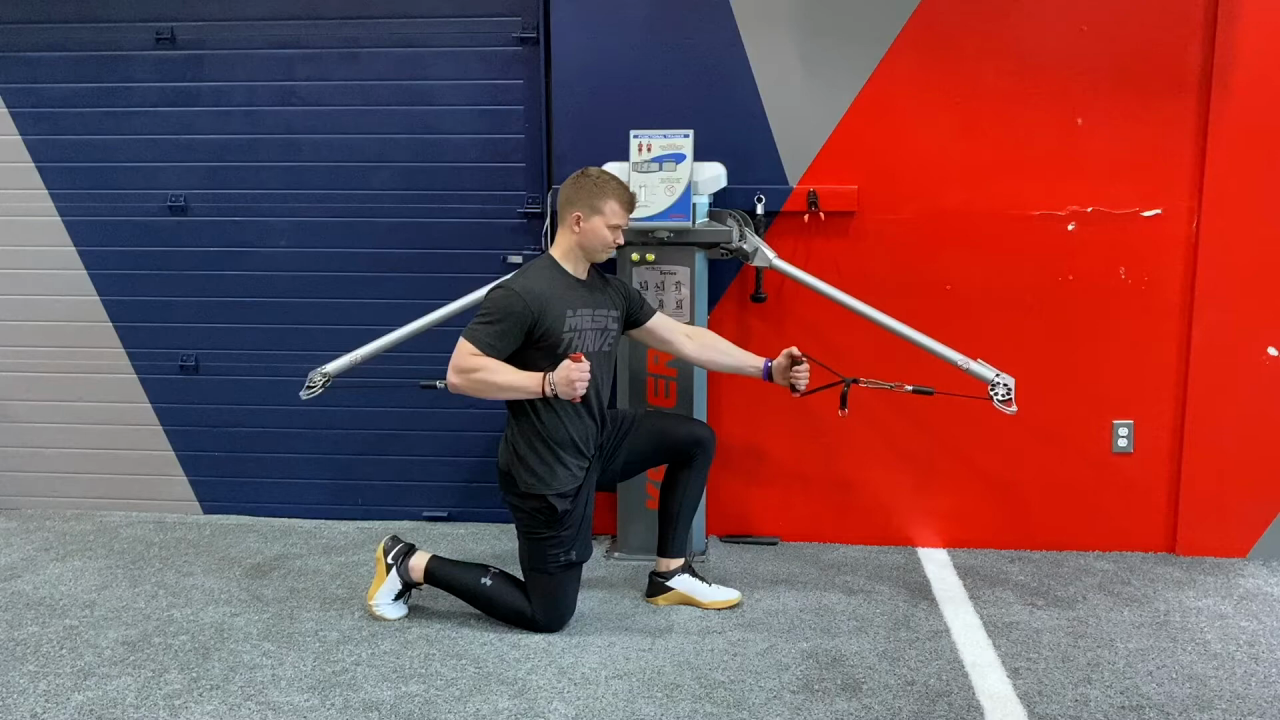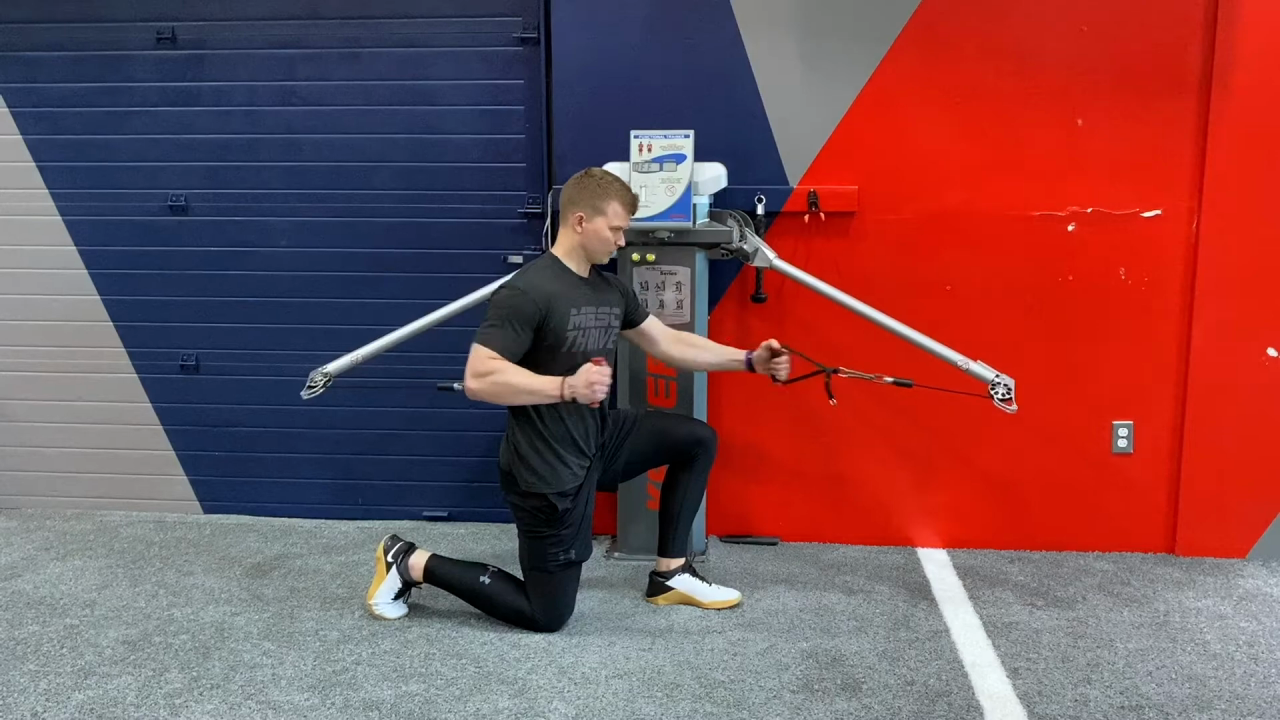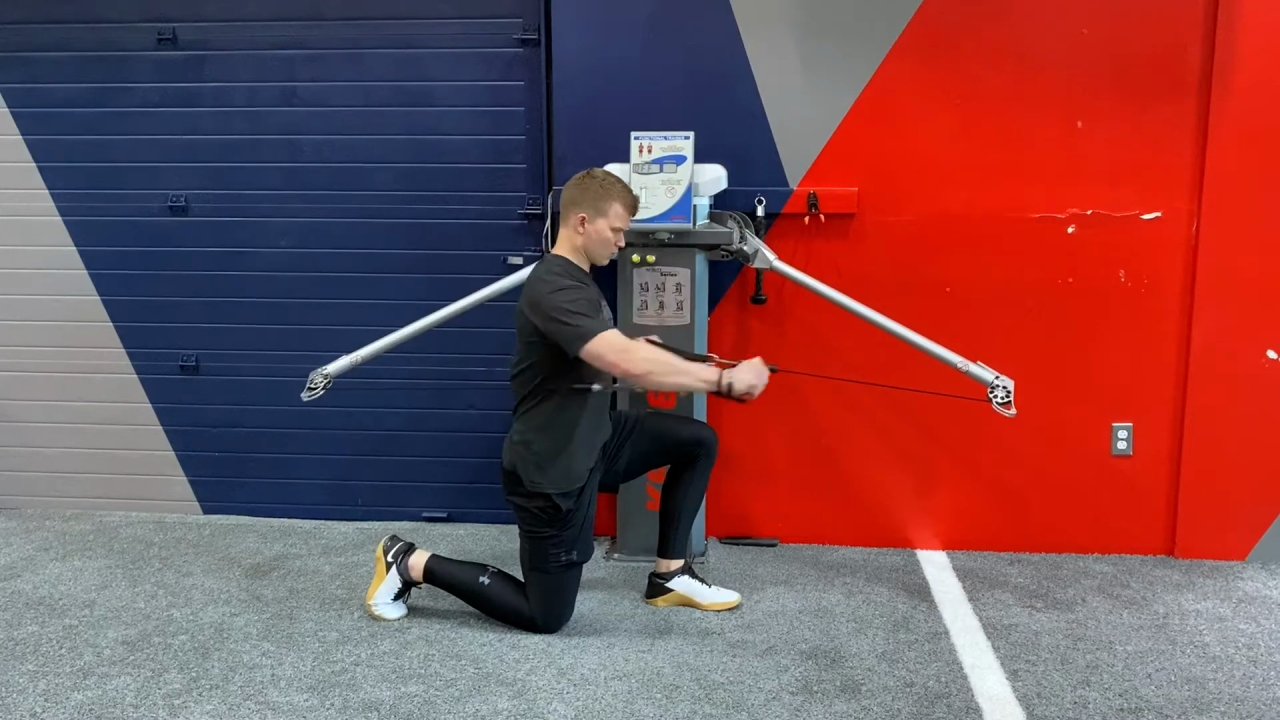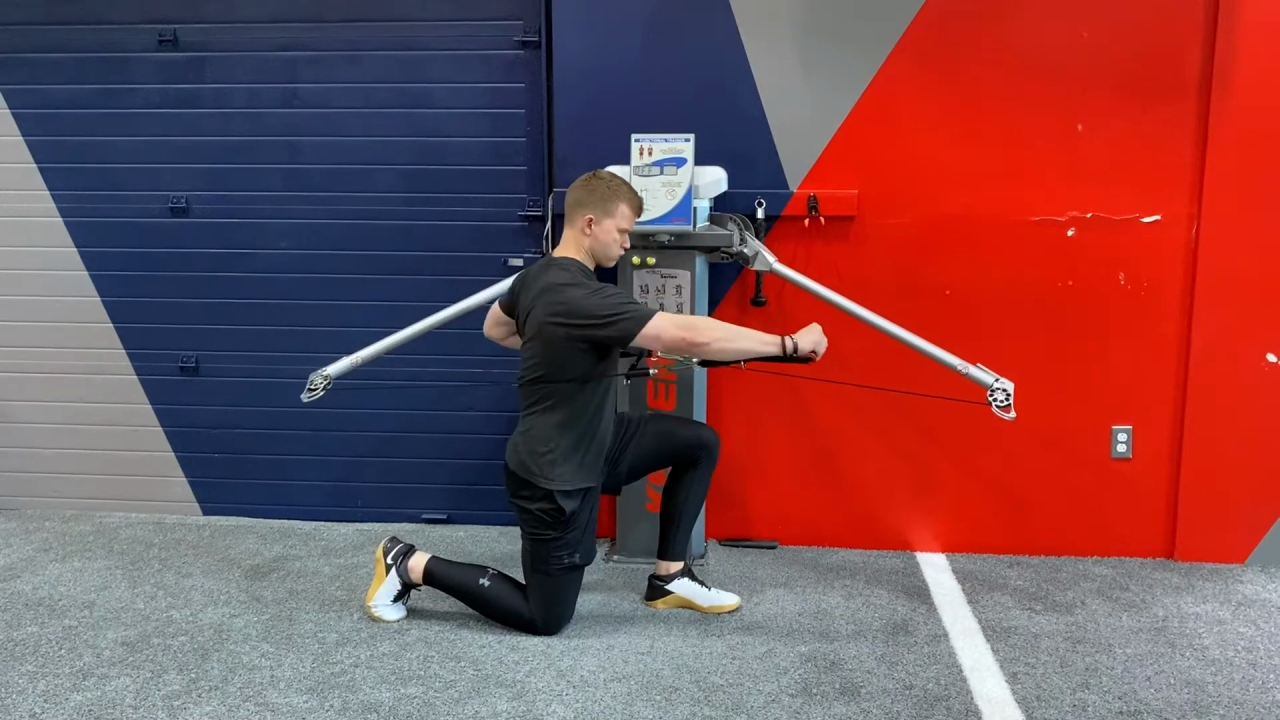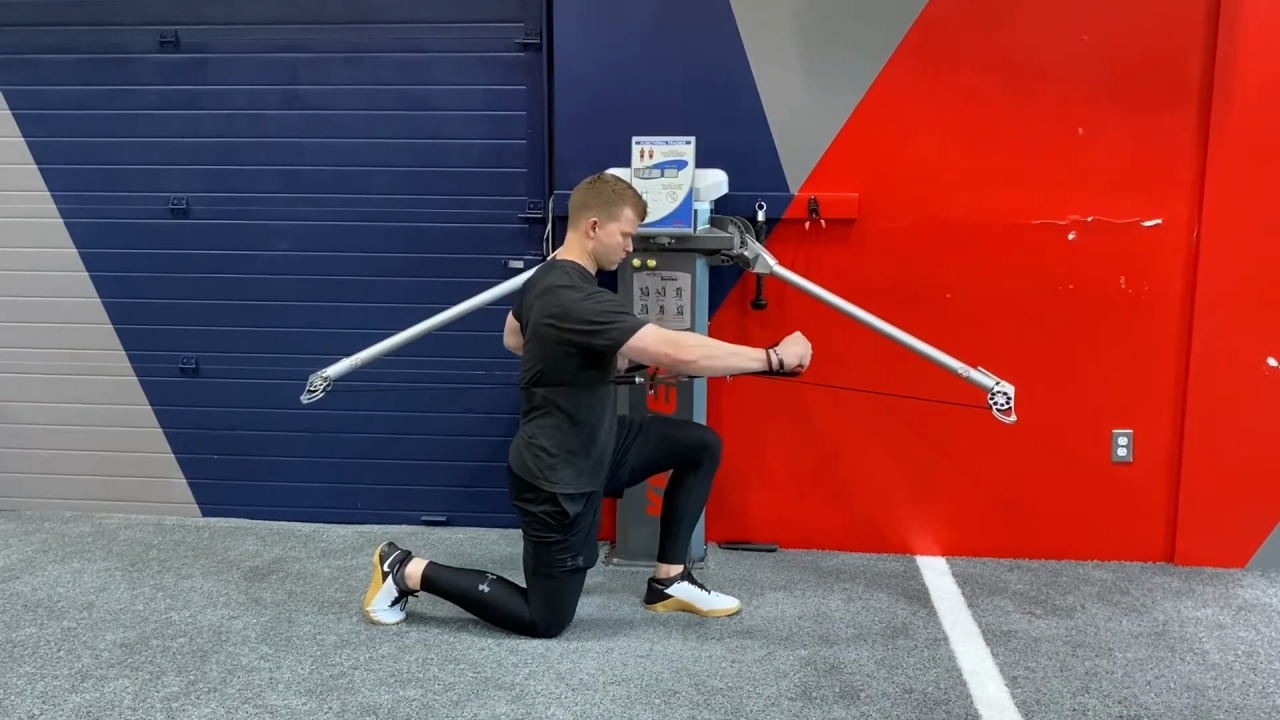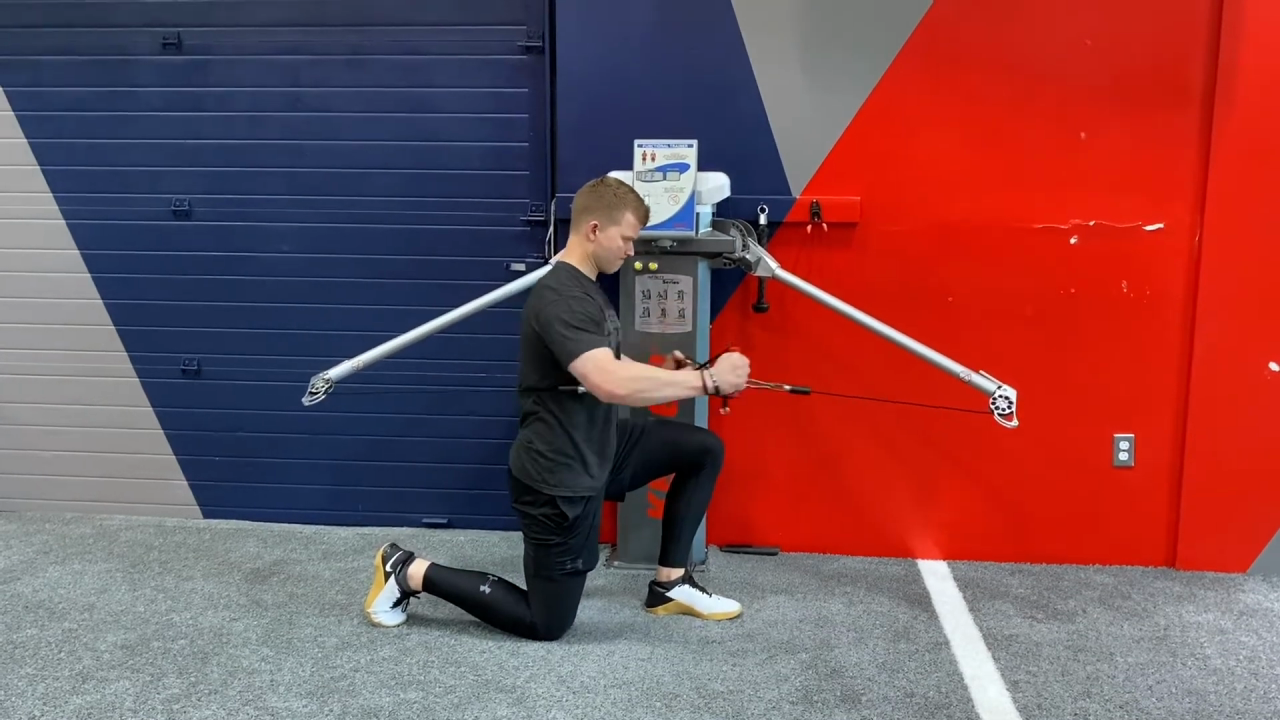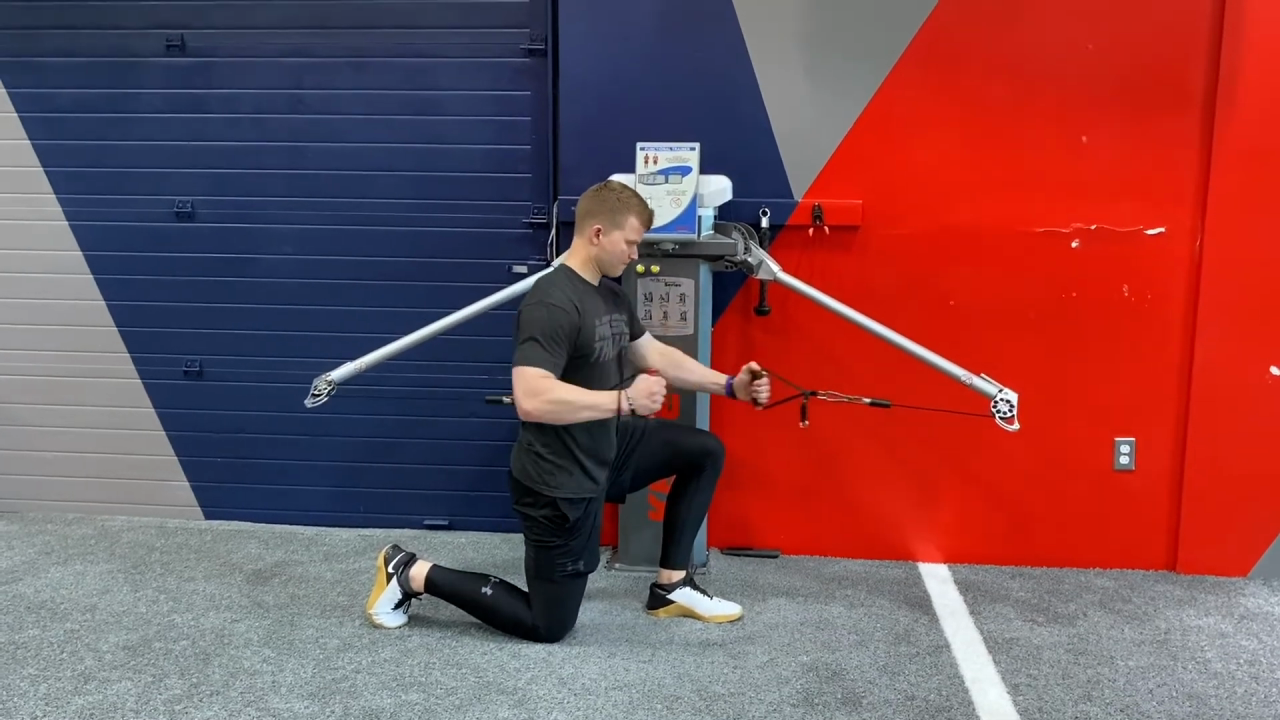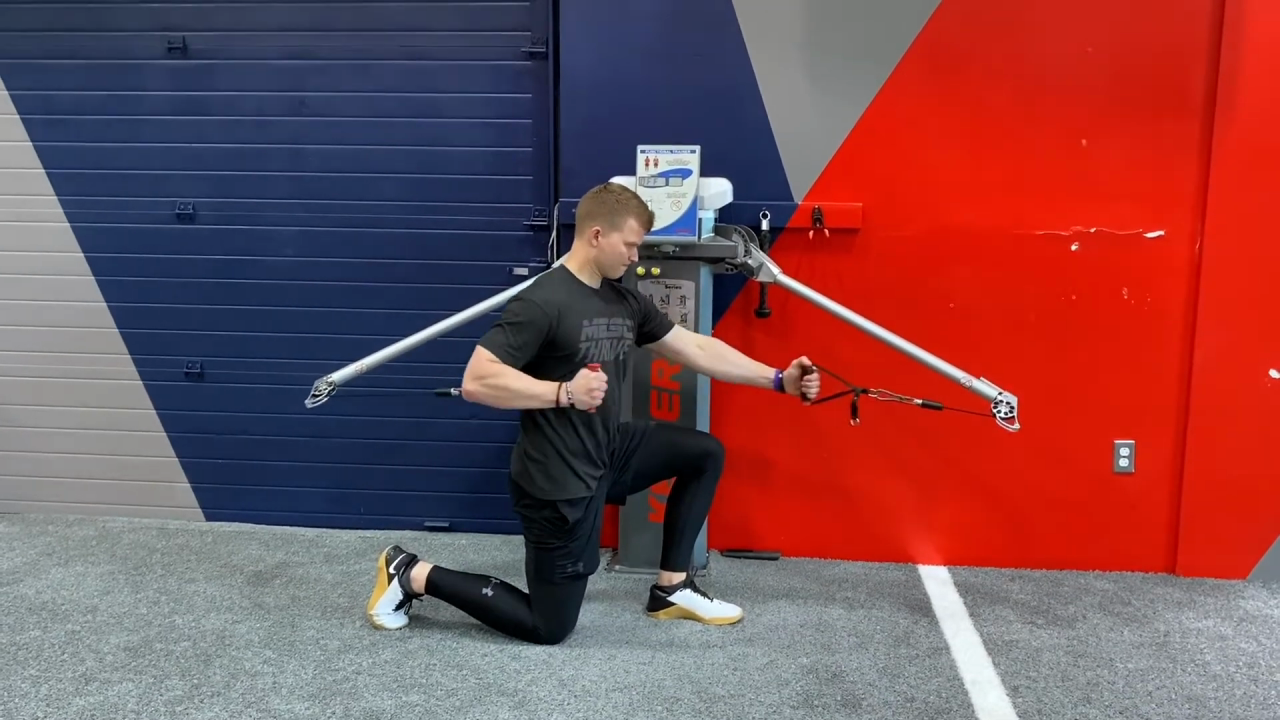
dt=0.4s
person 1, frame 1
left shoulder: (611, 291)
right shoulder: (522, 294)
left elbow: (683, 339)
right elbow: (461, 372)
left wrist: (768, 369)
right wrist: (548, 383)
left hip: (595, 441)
right hip: (545, 471)
left knee: (695, 439)
right knee: (549, 615)
left ankle: (669, 574)
right ankle: (411, 564)
person 1, frame 2
left shoulder: (609, 287)
right shoulder: (528, 292)
left elbow: (668, 342)
right elbow: (478, 379)
left wrist: (747, 360)
right wrist: (565, 387)
left hip: (598, 442)
right hip: (547, 470)
left knee: (697, 439)
right knee: (546, 615)
left ankle: (670, 575)
right ankle: (413, 564)
person 1, frame 3
left shoulder: (569, 277)
right shoulder: (554, 292)
right elbow: (626, 363)
left wrist: (633, 349)
right wrist: (726, 380)
left hip: (595, 439)
right hip: (551, 470)
left knee: (698, 440)
right knee: (546, 616)
left ankle: (668, 576)
right ankle: (411, 564)
person 1, frame 4
left shoulder: (539, 275)
right shoulder: (580, 299)
left elbow: (495, 328)
right elbow: (689, 335)
right wrist: (789, 343)
right hip: (553, 474)
left knee: (700, 444)
right knee: (546, 618)
left ankle: (668, 578)
right ankle: (412, 566)
person 1, frame 5
left shoulder: (549, 277)
right shoulder: (575, 299)
left elbow: (513, 337)
right elbow: (675, 352)
right wrist: (773, 356)
left hip: (592, 447)
right hip: (558, 475)
left knee: (701, 446)
right knee: (546, 619)
left ankle: (668, 581)
right ankle: (408, 571)
person 1, frame 6
left shoulder: (586, 286)
right shoulder: (561, 299)
right elbow: (612, 384)
left wrist: (668, 372)
right wrist: (705, 380)
left hip: (600, 449)
right hip: (558, 476)
left knee: (703, 450)
right knee: (547, 623)
left ankle: (669, 584)
right ankle: (409, 572)
person 1, frame 7
left shoulder: (611, 295)
right shoulder: (552, 303)
left elbow: (653, 354)
right elbow: (532, 400)
left wrist: (729, 385)
right wrist: (626, 399)
left hip: (605, 451)
right hip: (558, 479)
left knee: (705, 451)
right knee: (548, 625)
left ankle: (670, 586)
right ankle: (412, 574)
person 1, frame 8
left shoulder: (625, 301)
right shoulder: (542, 304)
left elbow: (695, 349)
right elbow: (477, 381)
left wrist: (778, 379)
right wrist: (564, 393)
left hip: (606, 452)
right hip: (556, 481)
left knee: (704, 453)
right knee: (549, 627)
left ankle: (671, 588)
right ankle: (414, 575)
